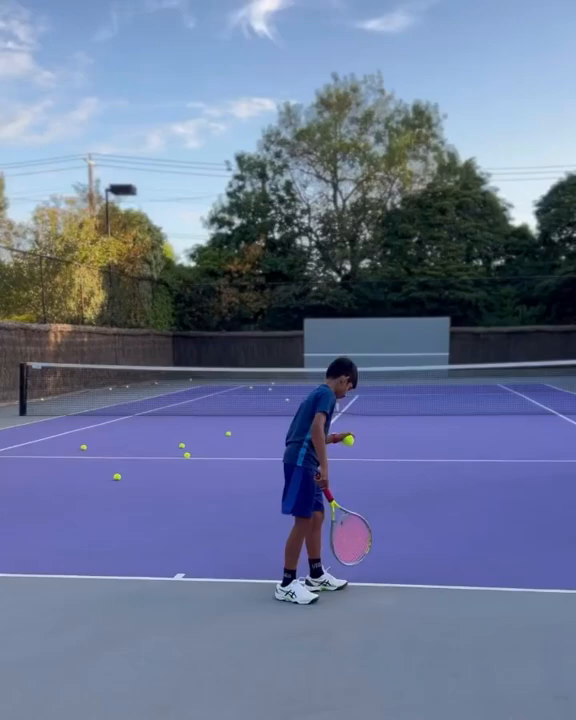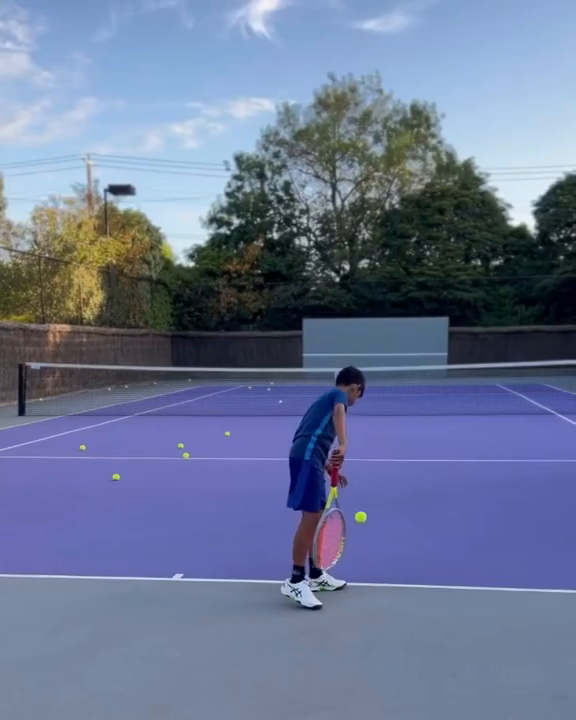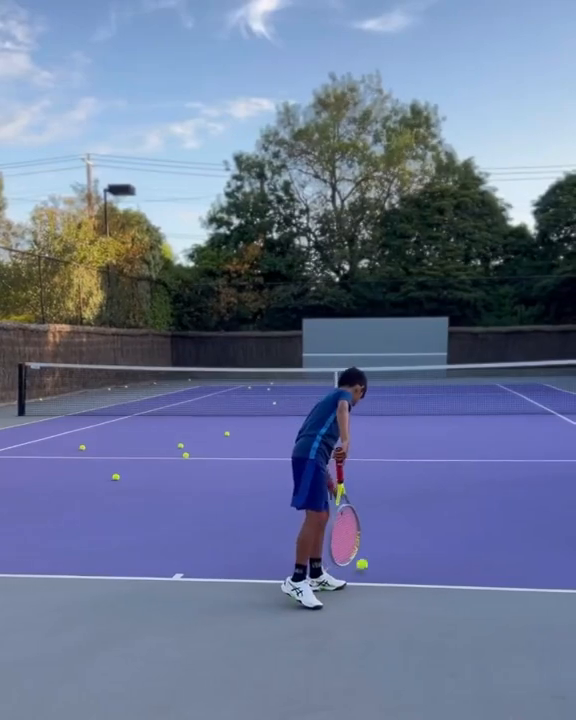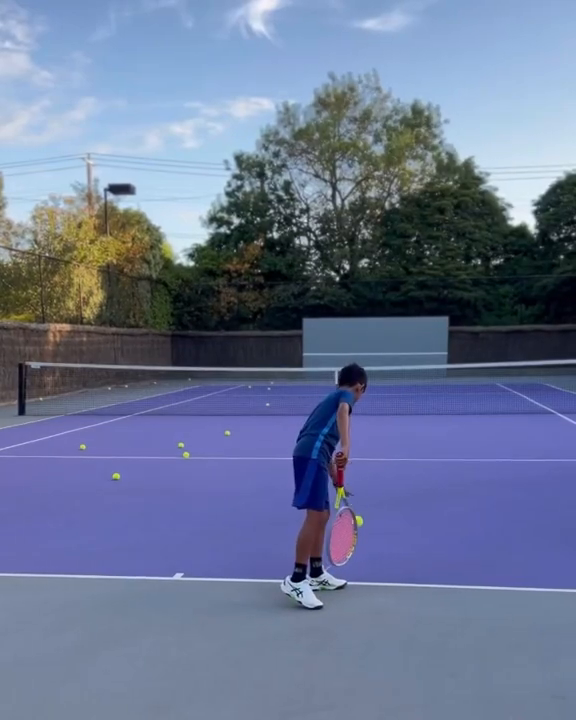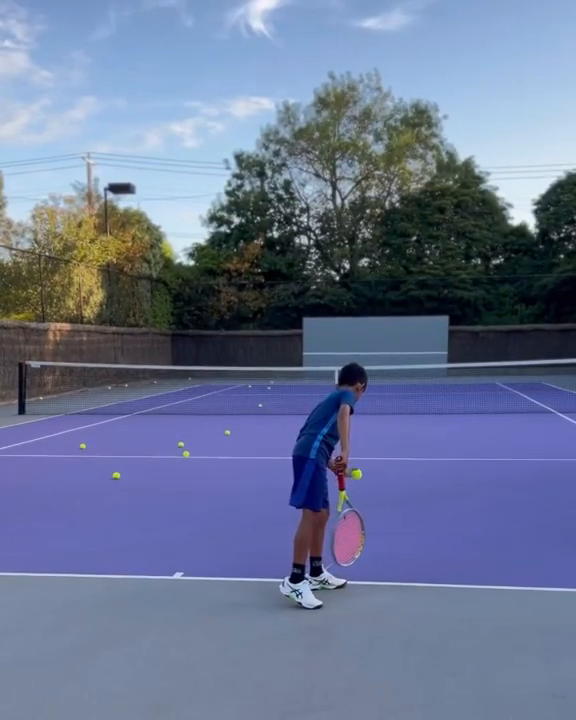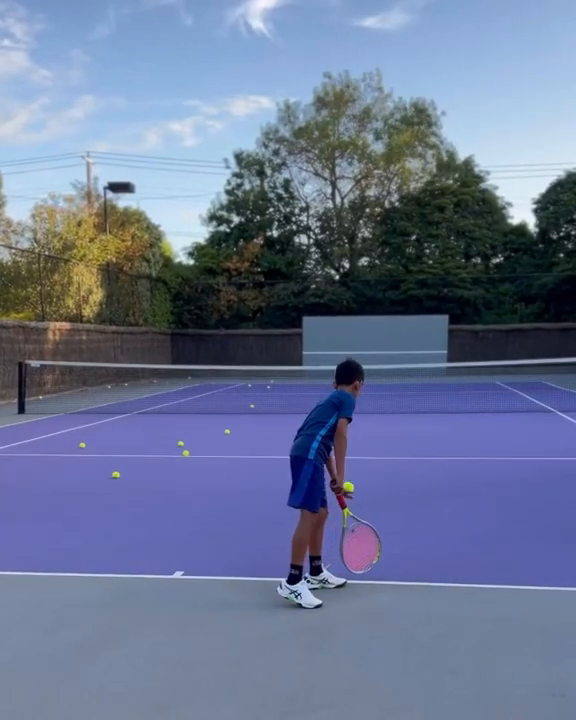
dt=0.4s
person 1, frame 1
left shoulder: (318, 394)
right shoulder: (327, 394)
right elbow: (316, 428)
left wrist: (333, 438)
right wrist: (323, 468)
left hip: (305, 462)
right hip: (300, 462)
left knee: (316, 517)
right knee: (303, 520)
left ankle: (316, 576)
right ankle: (286, 584)
person 1, frame 2
left shoulder: (327, 399)
right shoulder: (340, 395)
right elbow: (339, 412)
left wrist: (332, 469)
right wrist: (343, 445)
left hip: (309, 458)
right hip: (306, 457)
left knee: (319, 515)
right knee: (309, 517)
left ankle: (315, 575)
right ankle: (295, 581)
person 1, frame 3
left shoulder: (331, 399)
right shoulder: (344, 395)
right elbow: (342, 409)
left wrist: (328, 481)
right wrist: (345, 441)
left hip: (310, 456)
right hip: (309, 456)
left knee: (322, 516)
right knee: (313, 516)
left ankle: (316, 575)
right ankle: (296, 580)
person 1, frame 4
left shoulder: (332, 398)
right shoulder: (346, 395)
right elbow: (343, 412)
left wrist: (336, 478)
right wrist: (346, 446)
left hip: (312, 455)
right hip: (311, 455)
left knee: (322, 515)
right knee: (314, 515)
left ankle: (316, 574)
right ankle: (296, 580)
person 1, frame 5
left shoulder: (333, 398)
right shoulder: (347, 395)
right elbow: (344, 414)
left wrist: (336, 467)
right wrist: (345, 451)
left hip: (311, 455)
right hip: (310, 455)
left knee: (322, 514)
right knee: (310, 515)
left ankle: (316, 573)
right ankle: (294, 581)
person 1, frame 6
left shoulder: (332, 399)
right shoulder: (348, 398)
right elbow: (340, 435)
left wrist: (335, 480)
right wrist: (341, 476)
left hip: (308, 455)
right hip: (308, 455)
left knee: (320, 513)
right knee: (309, 515)
left ankle: (316, 573)
right ankle: (292, 582)
